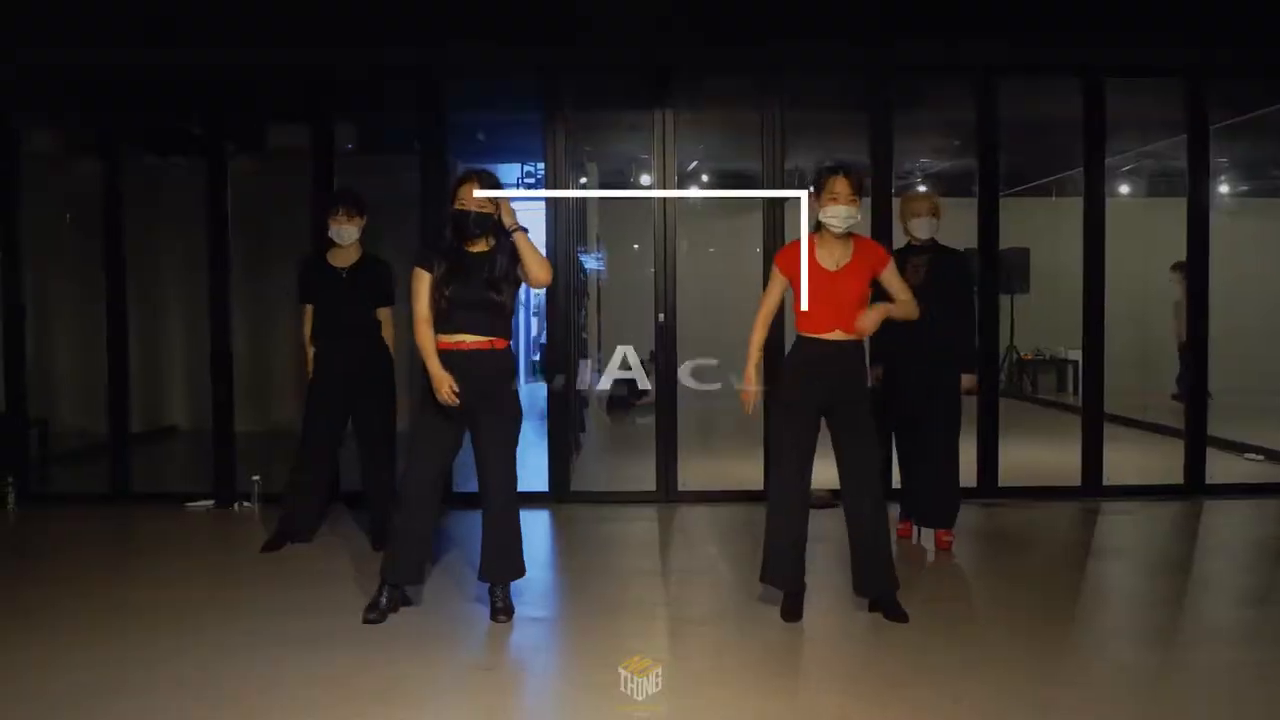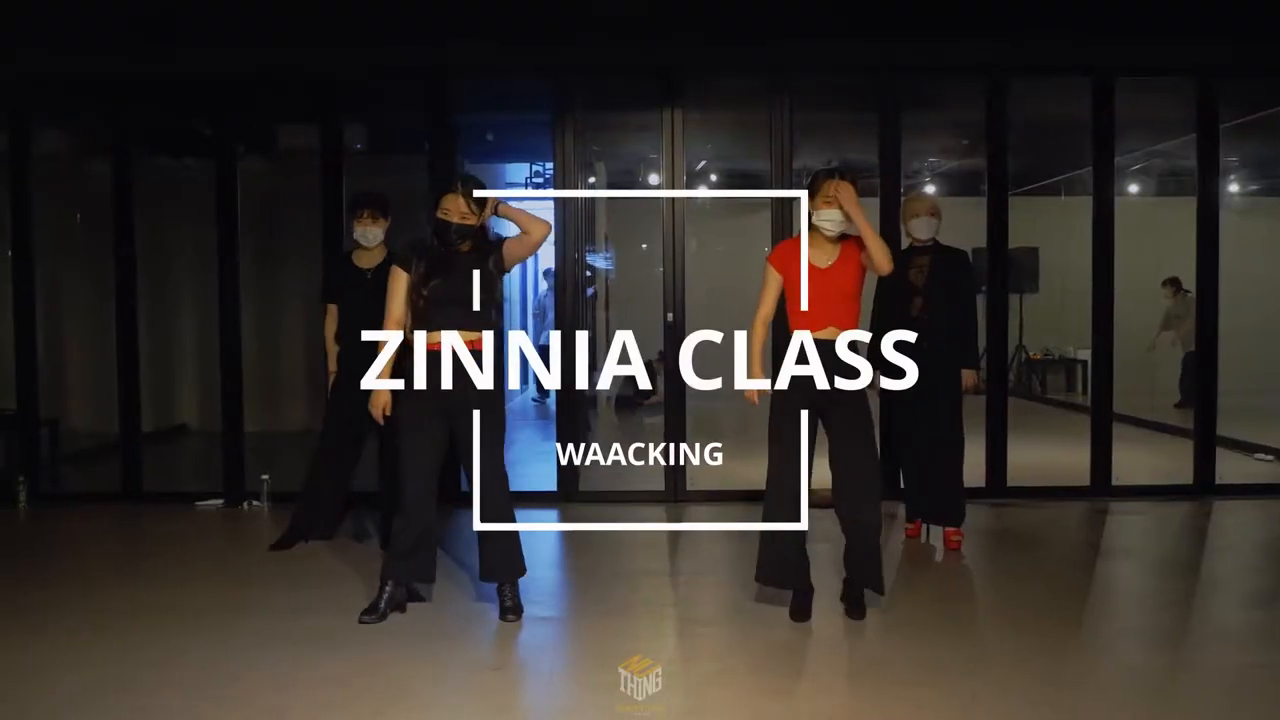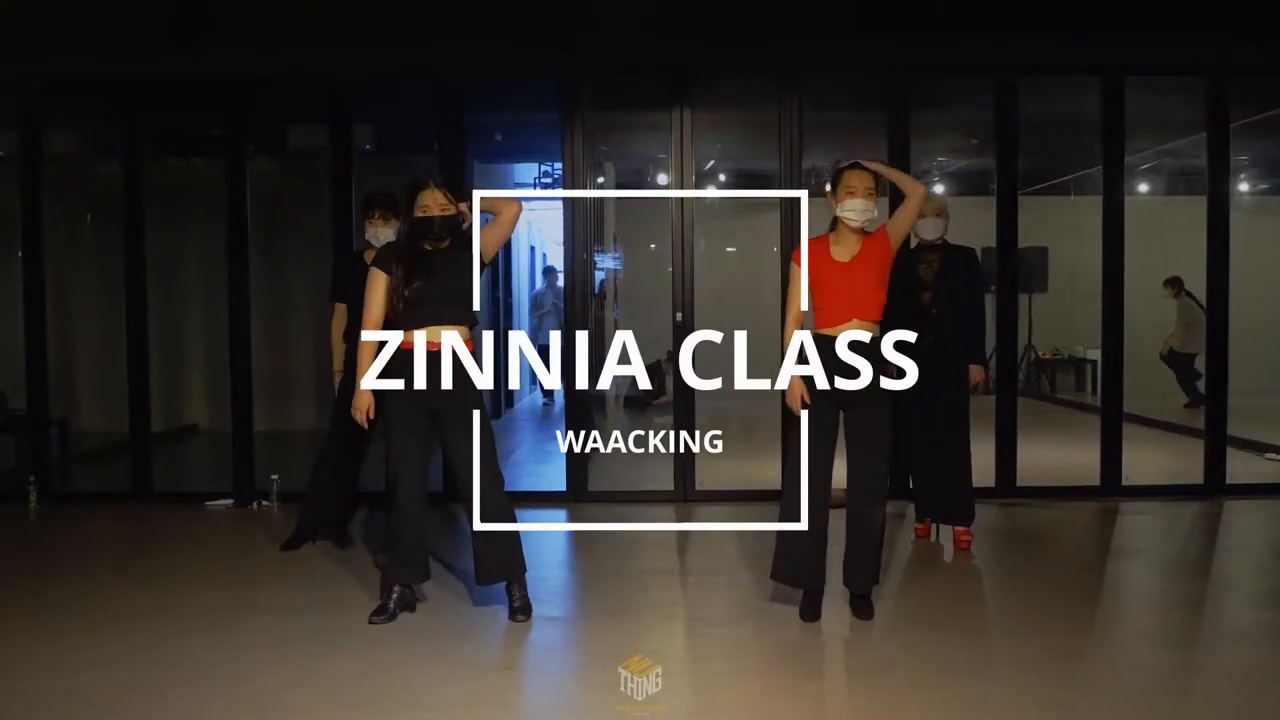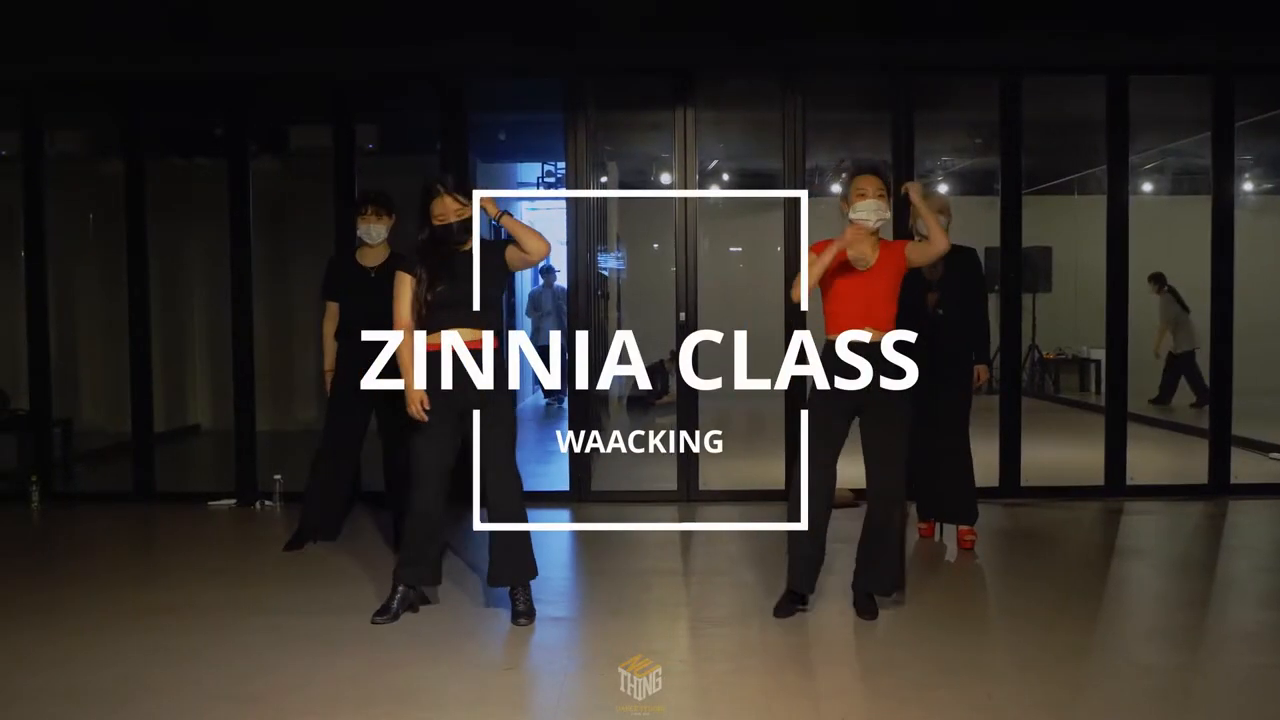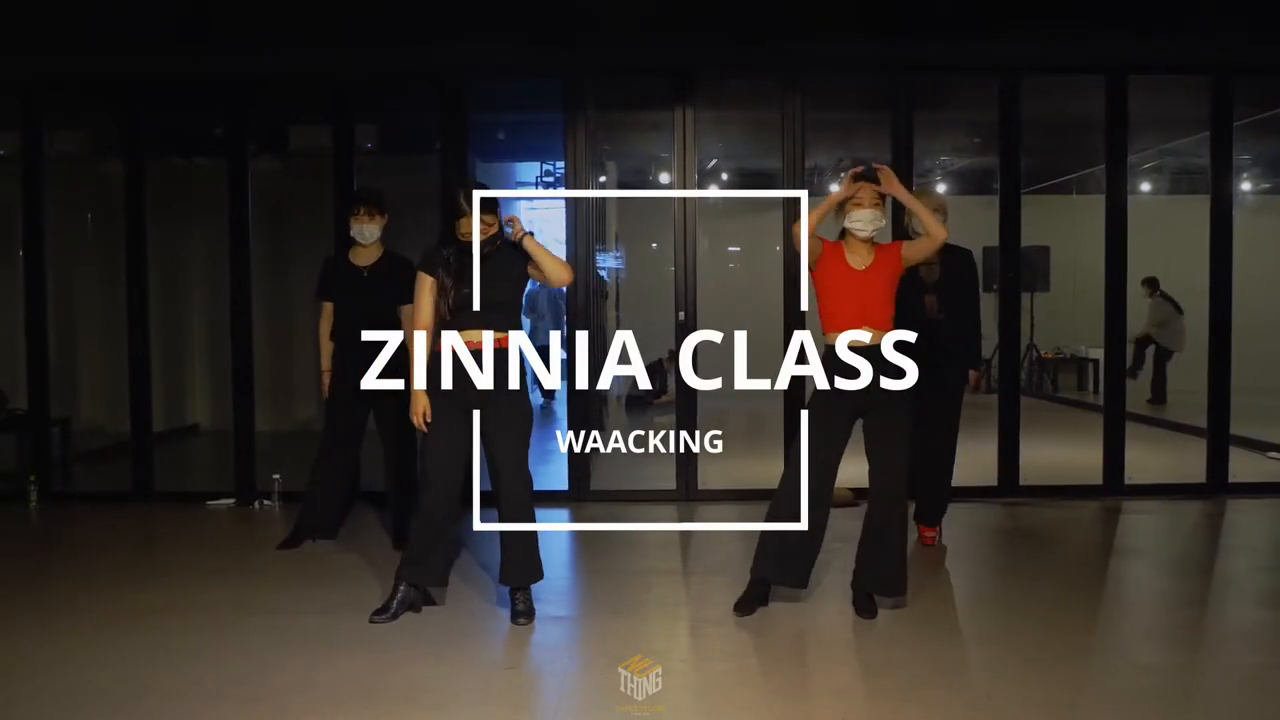
dt=0.4s
person 1, frame 1
left shoulder: (872, 253)
right shoulder: (794, 254)
left elbow: (911, 307)
right elbow: (766, 314)
left wrist: (882, 310)
right wrist: (751, 370)
left hip: (850, 369)
right hip: (803, 367)
left knee: (864, 482)
right knee: (790, 480)
left ankle: (879, 590)
right ankle: (792, 586)
person 1, frame 2
left shoulder: (857, 250)
right shoulder: (785, 253)
left elbow: (886, 266)
right elbow: (763, 316)
left wrist: (856, 210)
right wrist: (755, 369)
left hip: (845, 369)
left knee: (859, 481)
right knee: (788, 480)
left ankle: (856, 583)
right ankle: (799, 584)
person 1, frame 3
left shoulder: (883, 243)
right shoulder: (809, 251)
left elbow: (916, 193)
right elbow: (793, 316)
left wrist: (875, 167)
right wrist: (794, 375)
left hip: (868, 363)
right hip: (820, 361)
left knee: (869, 480)
right knee: (808, 478)
left ankle: (860, 584)
right ankle: (811, 584)
person 1, frame 4
left shoulder: (897, 253)
right shoulder: (825, 251)
left elbow: (939, 247)
right elbow: (798, 294)
left wrist: (918, 201)
right wrist: (837, 249)
left hip: (884, 368)
right hip: (835, 368)
left knee: (888, 484)
right knee: (813, 479)
left ankle: (867, 583)
right ankle: (798, 585)
person 1, frame 5
left shoulder: (894, 256)
right shoulder: (822, 255)
left elbow: (939, 235)
right elbow: (800, 231)
left wrist: (899, 191)
right wrist: (838, 194)
left hip: (886, 371)
right hip: (837, 370)
left knee: (889, 484)
right knee: (804, 478)
left ankle: (867, 583)
right ankle: (763, 580)
person 2, frame 1
left shoulder: (509, 258)
right shoulder: (434, 259)
left elbow: (542, 278)
right elbow: (422, 320)
left wrist: (515, 229)
right wrist: (437, 371)
left hip: (495, 375)
right hip: (445, 374)
left knee: (498, 482)
right knee: (420, 479)
left ankle: (499, 586)
right ankle: (392, 586)
person 2, frame 2
left shoulder: (493, 256)
right shoulder: (413, 258)
left elbow: (540, 229)
right elbow: (394, 321)
left wrist: (499, 209)
right wrist: (381, 383)
left hip: (475, 375)
right hip: (424, 375)
left knee: (489, 481)
right knee: (415, 482)
left ankle: (506, 584)
right ankle: (395, 584)
person 2, frame 3
left shoulder: (470, 253)
right shoulder: (390, 258)
left elbow: (511, 209)
right elbow: (372, 324)
left wrist: (469, 208)
right wrist: (362, 385)
left hip: (458, 373)
right hip: (404, 374)
left knee: (483, 479)
right knee: (405, 484)
left ankle: (514, 581)
right ankle: (400, 585)
person 2, frame 4
left shoulder: (495, 254)
right shoulder: (416, 262)
left elbow: (540, 251)
right elbow: (404, 326)
left wrist: (500, 217)
right wrist: (410, 383)
left hip: (488, 373)
right hip: (434, 374)
left knee: (501, 481)
right knee: (426, 483)
left ankle: (519, 586)
right ankle: (408, 584)
person 2, frame 5
left shoulder: (516, 255)
right shoulder: (436, 260)
left elbow: (563, 278)
right elbow: (422, 326)
left wrist: (523, 240)
right wrist: (418, 388)
left hip: (503, 374)
right hip: (449, 375)
left knee: (512, 481)
right knee: (438, 482)
left ankle: (521, 587)
right ankle: (412, 584)
person 3, frame 1
left shoulder: (378, 269)
right shoulder: (312, 267)
left elbow: (386, 322)
right elbow: (309, 320)
left wrist: (388, 368)
right wrist: (311, 366)
left hip: (371, 366)
right hip: (328, 366)
left knee: (377, 447)
right knee: (315, 445)
left ankle: (383, 528)
right ankle: (294, 526)
person 3, frame 2
right shoulder: (337, 268)
right elbow: (331, 320)
right wrist: (332, 368)
right hip: (351, 367)
left knee: (394, 449)
right knee: (334, 446)
left ankle: (393, 528)
right ankle: (306, 525)
person 3, frame 3
right shoulder: (348, 267)
right elbow: (340, 319)
right wrist: (338, 367)
right hip: (358, 368)
right knee: (339, 446)
right ankle: (313, 525)
person 3, frame 4
left shoulder: (404, 268)
right shoulder: (340, 266)
right elbow: (331, 318)
right wrist: (329, 367)
left hip: (394, 367)
right hip: (351, 368)
left knee: (399, 448)
right knee: (336, 446)
left ankle: (404, 528)
right ankle: (314, 525)
person 3, frame 5
left shoulder: (400, 267)
right shoulder: (333, 267)
left elbow: (409, 321)
right elbow: (327, 319)
left wrist: (414, 369)
right wrist: (326, 368)
left hip: (392, 367)
right hip: (347, 368)
left knee: (399, 448)
right knee: (335, 446)
left ankle: (404, 528)
right ankle: (312, 524)
person 4, frame 1
left shoulder: (955, 262)
right shoulder: (890, 263)
left elbow: (965, 317)
left wrist: (967, 366)
right wrist: (877, 362)
left hip: (941, 364)
right hip: (899, 365)
left knee: (940, 443)
right knee: (907, 443)
left ankle: (941, 520)
right ankle: (909, 514)
person 4, frame 2
left shoulder: (956, 261)
right shoulder: (892, 265)
left elbow: (967, 315)
right elbow: (880, 317)
left wrist: (969, 363)
right wrist: (877, 363)
left hip: (944, 362)
left knee: (946, 441)
right knee: (910, 441)
left ankle: (950, 519)
right ankle: (916, 513)
person 4, frame 3
left shoulder: (965, 259)
right shoulder: (900, 262)
left elbow: (975, 311)
right elbow: (890, 313)
left wrist: (976, 359)
left hip: (952, 359)
right hip: (910, 360)
left knee: (953, 438)
right knee: (917, 438)
left ankle: (960, 518)
right ankle: (925, 512)
person 4, frame 4
left shoulder: (966, 258)
left elbow: (978, 310)
left wrist: (981, 358)
left hip: (955, 361)
right hip: (914, 360)
left knee: (953, 437)
right knee: (919, 439)
left ankle: (964, 517)
right ankle: (927, 512)
person 4, frame 5
left shoulder: (961, 259)
left elbow: (971, 313)
left wrist: (973, 361)
left hip: (949, 361)
right hip: (908, 360)
left knee: (940, 439)
right knee: (915, 439)
left ankle: (930, 517)
right ankle: (925, 514)
